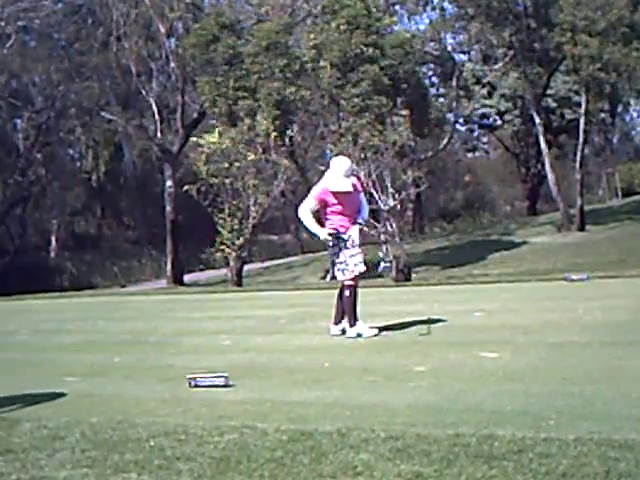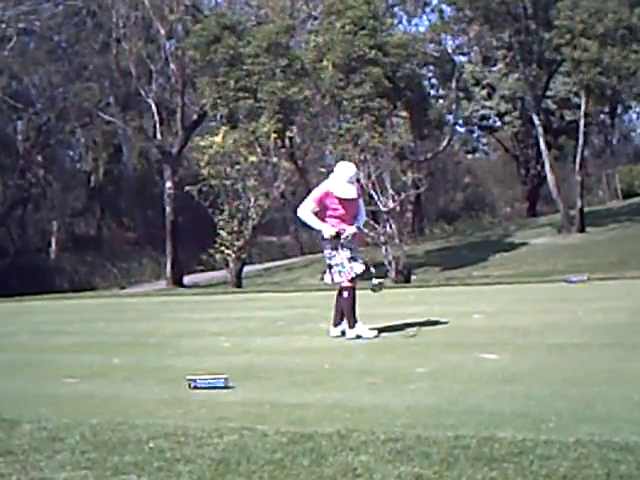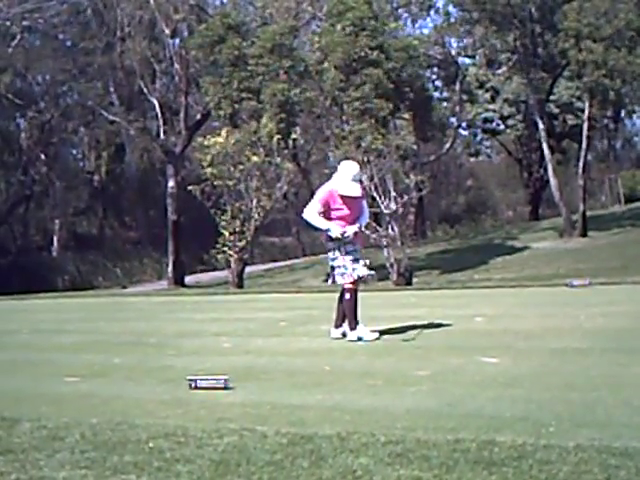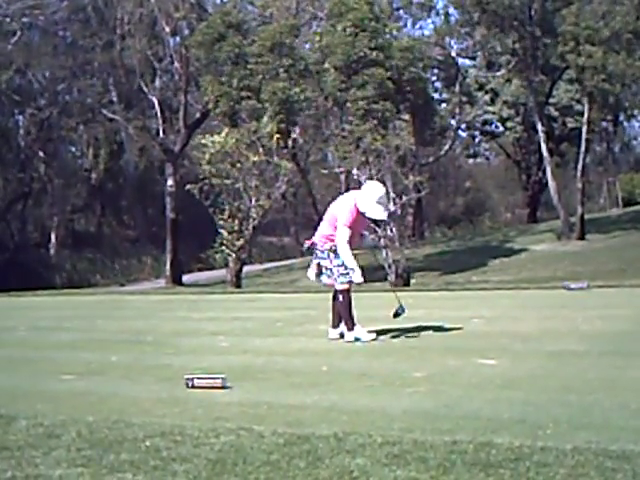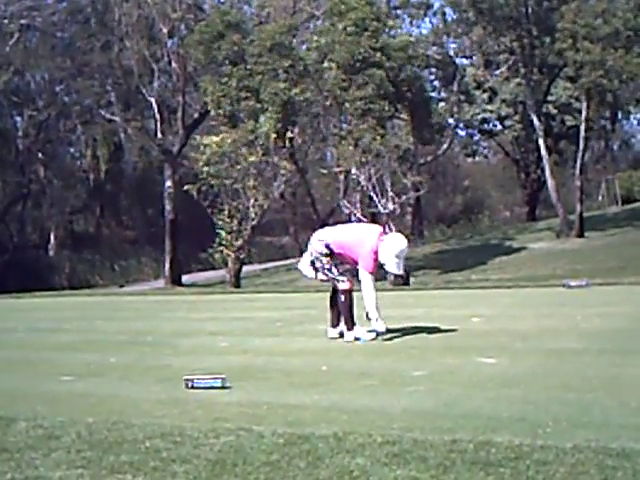
dt=0.7s
person 1, frame 1
left shoulder: (355, 182)
right shoulder: (322, 189)
left elbow: (364, 206)
right elbow: (303, 210)
left wrist: (358, 224)
right wrist: (318, 230)
left hip: (353, 238)
right hip: (338, 238)
left knee: (349, 280)
right knee: (350, 278)
left ankle: (337, 324)
right ankle: (353, 325)
person 1, frame 2
left shoulder: (354, 187)
right shoulder: (324, 191)
left elbow: (361, 211)
right elbow: (302, 211)
left wrist: (355, 227)
right wrist: (323, 227)
left hip: (349, 240)
right hip: (334, 240)
left knee: (347, 281)
right knee: (348, 281)
left ankle: (337, 325)
right ankle: (352, 327)
person 1, frame 3
left shoulder: (357, 190)
right shoulder: (328, 191)
left elbow: (365, 213)
right elbow: (308, 213)
left wrist: (356, 226)
right wrist: (330, 227)
left hip: (353, 241)
right hip: (338, 243)
left knee: (350, 284)
right knee: (350, 283)
left ankle: (338, 327)
right ankle: (354, 329)
person 1, frame 4
left shoulder: (362, 203)
right shoulder: (348, 210)
right elbow: (342, 243)
left wrist: (363, 235)
right wrist: (354, 269)
left hip: (339, 248)
right hip: (328, 246)
left knee: (341, 286)
right knee: (343, 285)
left ankle: (335, 328)
right ankle: (351, 330)
person 1, frame 5
left shoulder: (380, 232)
right shoulder: (369, 252)
right elbow: (368, 289)
right wrist: (375, 319)
left hip: (322, 242)
right hip: (321, 245)
left knee: (338, 285)
right knee: (345, 284)
left ankle: (334, 328)
right ankle: (350, 330)
